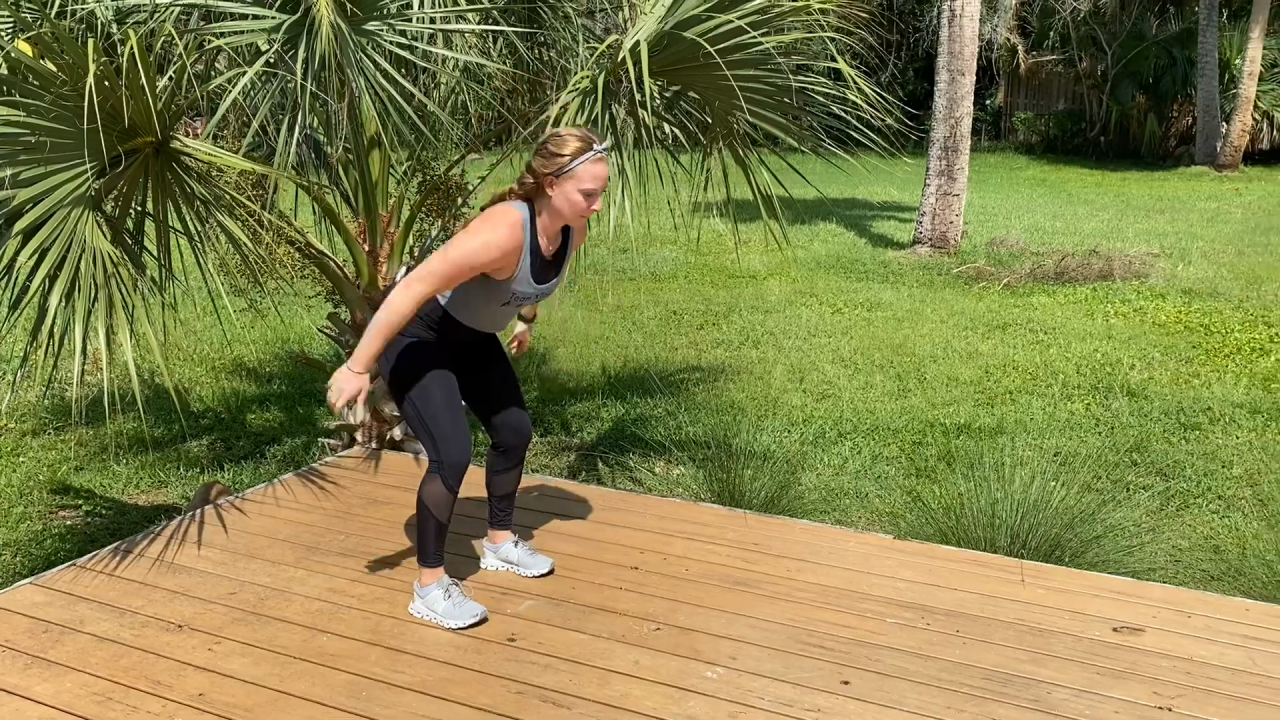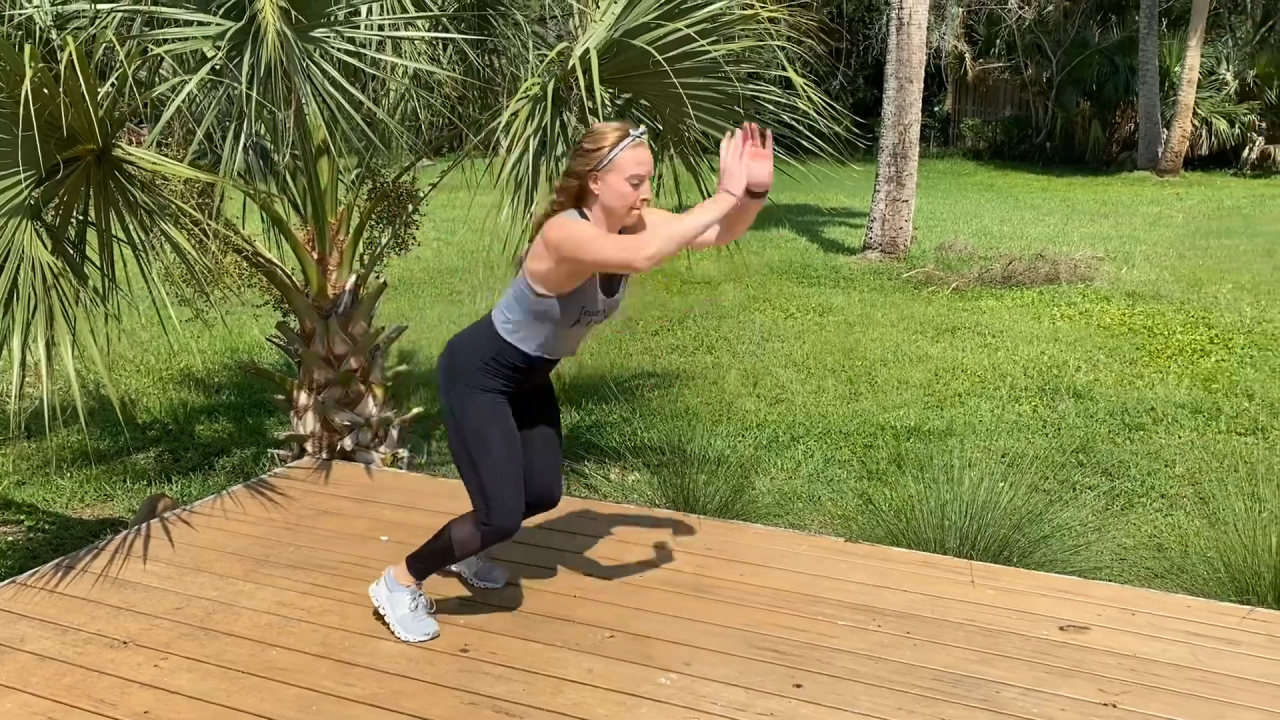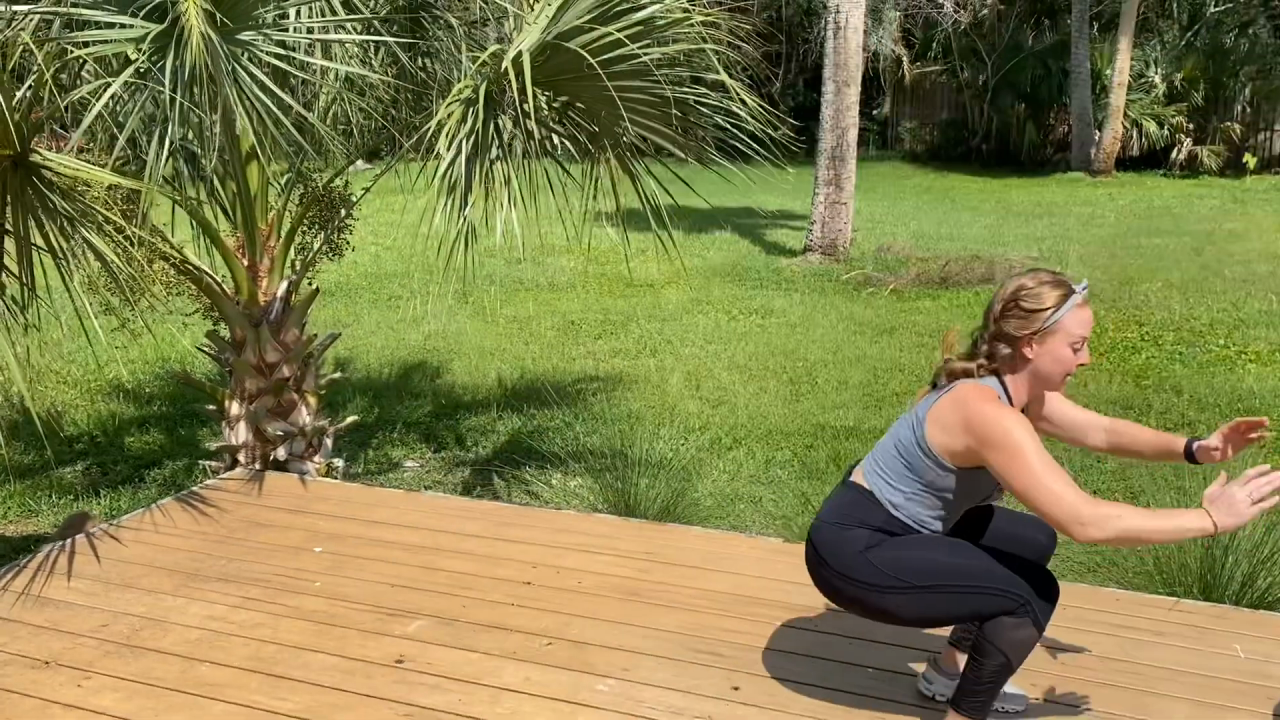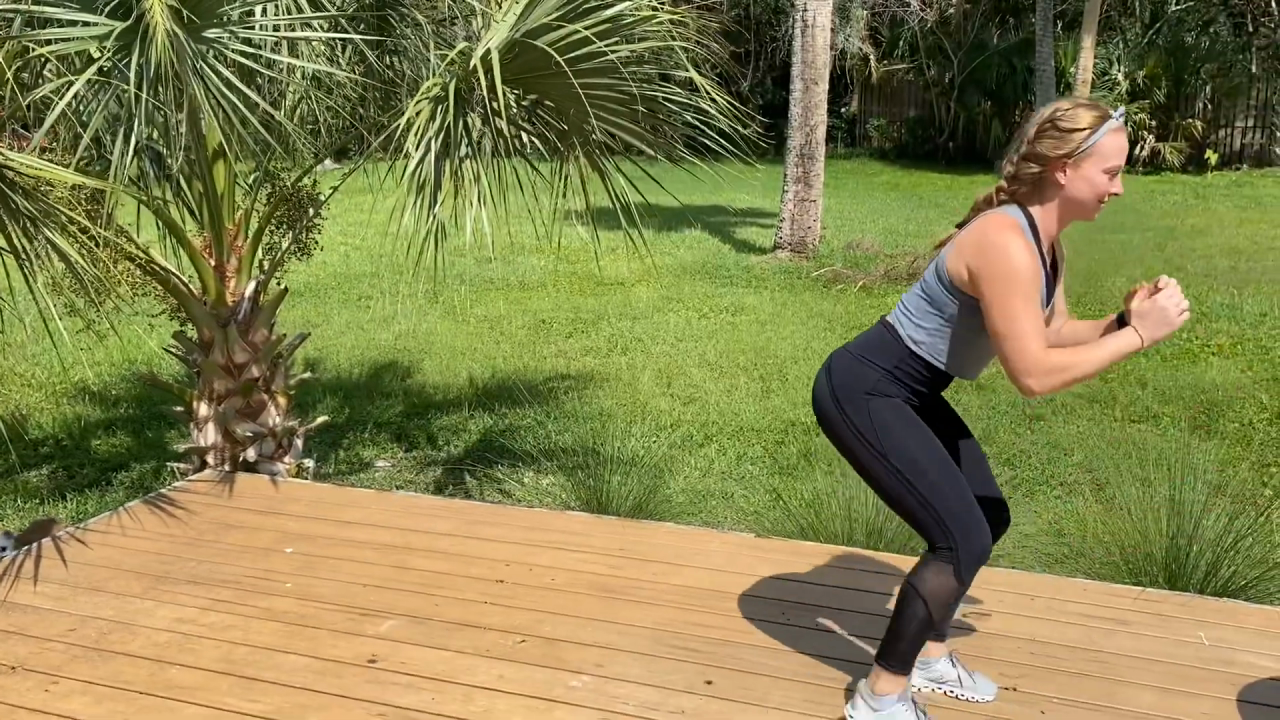
dt=0.7s
person 1, frame 1
left shoulder: (570, 226)
right shoulder: (503, 231)
right elbow: (411, 291)
left wrist: (527, 318)
right wrist: (359, 366)
left hip: (472, 331)
right hip: (415, 333)
left knee: (513, 431)
right knee: (452, 454)
left ankle: (500, 542)
right ankle: (429, 588)
person 1, frame 2
left shoulder: (631, 227)
right shoulder: (566, 235)
left elbow: (720, 232)
right elbow: (642, 257)
left wrist: (753, 191)
right wrist: (724, 196)
left hip: (527, 377)
right hip: (477, 378)
left knee: (542, 495)
right knee: (500, 517)
left ankle: (467, 551)
right ankle: (399, 584)
person 1, frame 3
left shoulder: (1018, 384)
right shoulder: (986, 414)
left elbow: (1101, 431)
right elbow: (1086, 522)
left wrist: (1193, 448)
right wrist: (1210, 518)
left hip: (893, 525)
right hip: (852, 553)
left knee: (1034, 543)
right knee: (1032, 595)
left ankle: (948, 670)
person 1, frame 4
left shoulder: (1042, 234)
right shoulder: (1005, 242)
left elbow: (1056, 334)
right elbow: (1035, 374)
left wrist: (1125, 320)
right wrist: (1138, 336)
left hip: (907, 389)
right hip: (862, 392)
left knee: (985, 514)
right knee: (963, 540)
left ankle: (923, 653)
